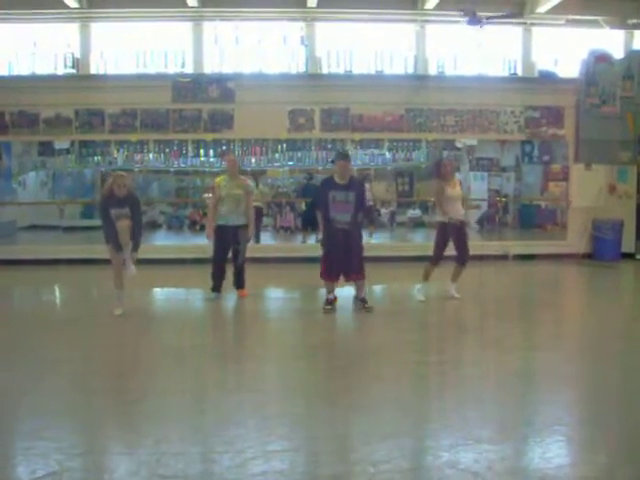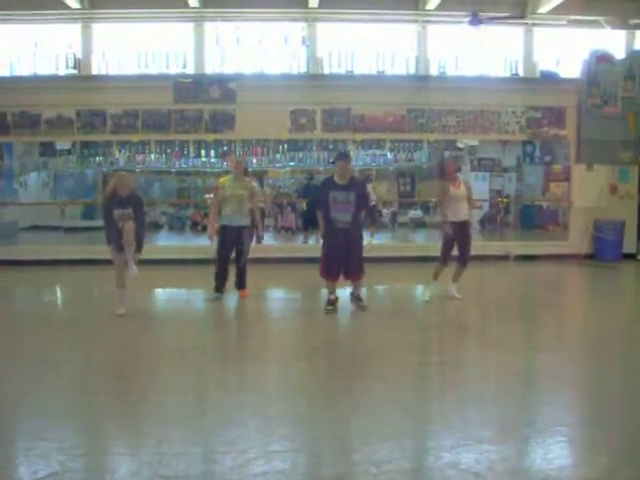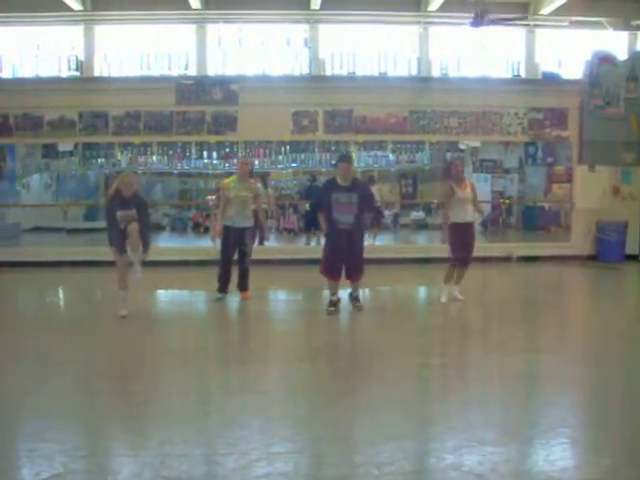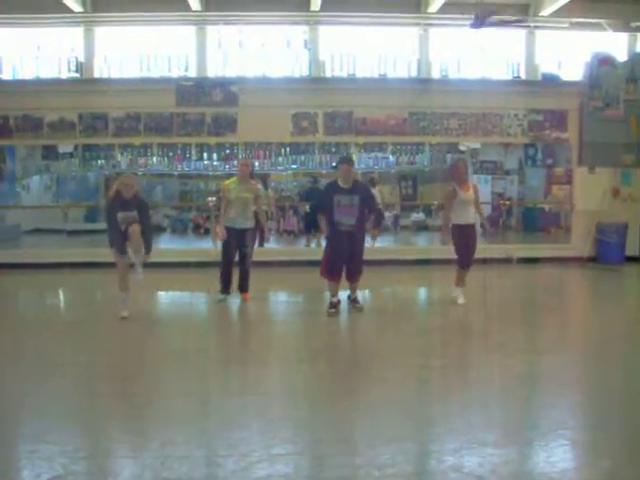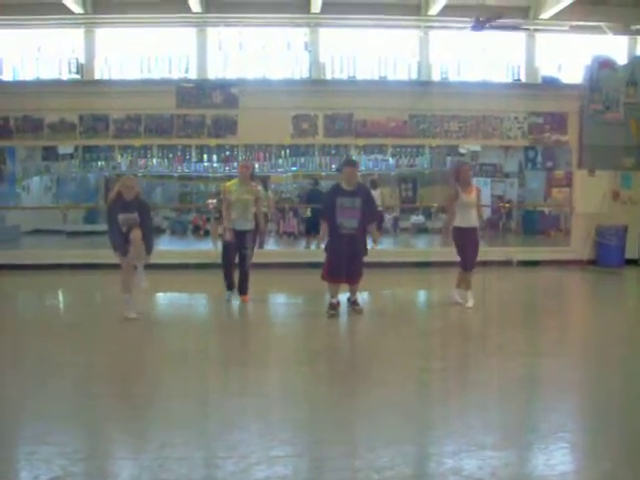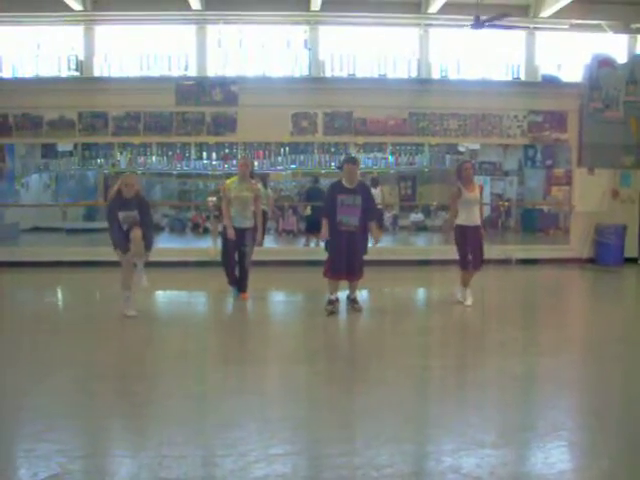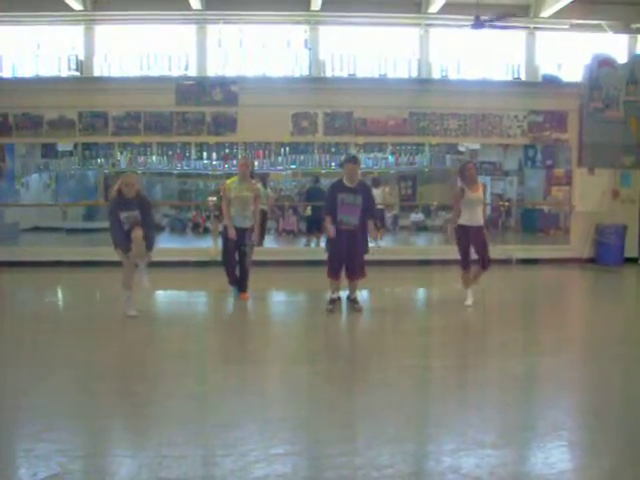
dt=0.1s
person 1, frame 1
left shoulder: (357, 185)
right shoulder: (325, 184)
left elbow: (362, 208)
right elbow: (319, 208)
left wrist: (357, 223)
right wrist: (322, 228)
left hip: (352, 232)
right hip: (332, 232)
left knee: (356, 265)
right knee: (329, 266)
left ankle: (361, 297)
right ankle: (330, 297)
person 1, frame 2
left shoulder: (358, 185)
right shoulder: (326, 184)
left elbow: (364, 206)
right elbow: (319, 207)
left wrist: (358, 220)
right wrist: (322, 225)
left hip: (353, 232)
right hip: (332, 232)
left knee: (355, 265)
right knee: (330, 265)
left ankle: (357, 294)
right ankle: (332, 297)
person 1, frame 3
left shoulder: (361, 186)
right shoulder: (328, 186)
left elbow: (370, 207)
right elbow: (321, 209)
left wrist: (361, 222)
right wrist: (324, 226)
left hip: (355, 232)
right hip: (334, 232)
left knee: (356, 265)
right knee: (332, 265)
left ankle: (354, 295)
right ankle: (334, 298)
person 1, frame 4
left shoulder: (362, 188)
right shoulder: (330, 188)
left elbow: (372, 208)
right elbow: (322, 210)
left wrist: (364, 223)
right wrist: (324, 226)
left hip: (356, 235)
right hip: (336, 234)
left knee: (355, 268)
right knee: (332, 267)
left ankle: (353, 297)
right ankle: (334, 300)
person 1, frame 5
left shoulder: (364, 191)
right shoulder: (333, 191)
left elbow: (372, 214)
right elbow: (325, 214)
left wrist: (373, 231)
right wrist: (324, 231)
left hip: (357, 238)
right hip: (337, 237)
left knee: (355, 270)
right knee: (334, 269)
left ankle: (353, 299)
right ankle: (333, 302)
person 1, frame 6
left shoulder: (364, 189)
right shoulder: (334, 188)
left elbow: (371, 213)
right elbow: (326, 211)
left wrist: (374, 230)
right wrist: (324, 227)
left hip: (357, 235)
right hip: (337, 234)
left knee: (355, 267)
right knee: (334, 266)
left ankle: (352, 297)
right ankle: (332, 298)
person 1, frame 7
left shoulder: (365, 189)
right shoulder: (335, 187)
left elbow: (370, 212)
right elbow: (328, 210)
left wrist: (370, 228)
right wrist: (329, 225)
left hip: (357, 234)
right hip: (338, 233)
left knee: (356, 266)
right knee: (334, 265)
left ankle: (352, 297)
right ankle: (334, 297)
person 2, frame 1
left shoulder: (458, 182)
right shoulder: (440, 186)
left elbow: (462, 203)
right elbow: (441, 208)
left wrist: (466, 211)
right wrist: (452, 218)
left hip: (459, 224)
right hip: (445, 224)
left knee: (463, 258)
right knee: (436, 258)
left ankle: (452, 287)
right ankle: (422, 287)
person 2, frame 2
left shoulder: (464, 183)
right shoulder: (444, 186)
left elbow: (470, 202)
right elbow: (442, 208)
left wrist: (476, 206)
right wrist: (446, 225)
left hip: (464, 223)
right hip: (451, 224)
left knee: (464, 259)
right knee: (444, 258)
left ankle: (453, 287)
right ankle: (430, 287)
person 2, frame 3
left shoulder: (470, 185)
right shoulder: (451, 187)
left elbow: (475, 204)
right elbow: (445, 209)
left wrist: (482, 212)
right wrist: (445, 230)
left hip: (469, 224)
right hip: (455, 225)
left knee: (465, 260)
right knee: (456, 259)
left ankle: (455, 289)
right ankle: (445, 289)
person 2, frame 4
left shoulder: (474, 187)
right shoulder: (453, 189)
left elbow: (477, 206)
right elbow: (447, 211)
left wrist: (485, 222)
right wrist: (445, 232)
left hip: (471, 226)
right hip: (458, 226)
left knee: (467, 261)
right knee: (463, 260)
left ankle: (457, 290)
right ankle: (460, 293)
person 2, frame 5
left shoulder: (477, 190)
right shoulder: (456, 191)
left elbow: (478, 210)
right elbow: (450, 213)
left wrist: (481, 227)
right wrist: (447, 232)
left hip: (473, 229)
right hip: (459, 229)
left knee: (470, 264)
right knee: (466, 263)
left ankle: (457, 292)
right ankle: (468, 296)
person 2, frame 6
left shoulder: (479, 188)
right shoulder: (459, 189)
left elbow: (480, 208)
right elbow: (453, 210)
left wrist: (481, 227)
left hip: (475, 228)
right hip: (461, 227)
left knee: (478, 262)
right knee: (464, 262)
left ankle: (460, 288)
right ankle: (467, 294)
person 2, frame 7
left shoulder: (482, 188)
right shoulder: (462, 190)
left elbow: (483, 208)
right elbow: (456, 210)
left wrist: (484, 227)
right wrist: (453, 228)
left hip: (478, 228)
right hip: (464, 227)
left knee: (486, 261)
right knee: (465, 261)
left ankle: (470, 284)
right ankle: (468, 294)
person 3, frame 1
left shoulder: (133, 199)
right shoulder: (106, 200)
left elbow: (137, 223)
right elbow: (107, 225)
left wrist: (135, 249)
right wrist: (118, 249)
left hip: (128, 231)
right hip: (113, 235)
left knee: (123, 225)
right knee: (117, 267)
left ankle: (128, 261)
right ankle: (119, 303)
person 3, frame 2
left shoulder: (136, 199)
right shoulder: (109, 200)
left elbow: (140, 223)
right elbow: (109, 226)
left wrist: (139, 248)
right wrist: (119, 249)
left hip: (130, 232)
right hip: (114, 234)
left knee: (129, 226)
right knee: (119, 267)
left ankle: (131, 262)
right ankle: (121, 303)
person 3, frame 3
left shoulder: (140, 201)
right shoulder: (112, 201)
left elbow: (145, 224)
right elbow: (112, 227)
left wrist: (145, 248)
right wrist: (121, 250)
left hip: (134, 234)
right hip: (117, 235)
left knee: (133, 228)
right knee: (121, 268)
left ankle: (136, 264)
right ankle: (124, 304)
person 3, frame 4
left shoulder: (140, 202)
right shoulder: (112, 202)
left elbow: (147, 225)
right elbow: (112, 228)
left wrist: (148, 249)
right wrist: (121, 251)
left hip: (134, 230)
right hip: (118, 237)
left knee: (135, 230)
right knee: (121, 269)
left ankle: (138, 267)
right ankle: (124, 305)
person 3, frame 5
left shoulder: (142, 204)
right shoulder: (113, 204)
left elbow: (148, 227)
right elbow: (113, 229)
left wrist: (148, 251)
right wrist: (123, 252)
left hip: (135, 233)
right hip: (120, 238)
left knee: (136, 236)
right knee: (127, 269)
left ankle: (141, 271)
right ankle: (129, 306)
person 3, frame 6
left shoulder: (141, 201)
right shoulder: (114, 202)
left elbow: (148, 224)
right elbow: (113, 227)
left wrist: (148, 248)
right wrist: (124, 250)
left hip: (135, 230)
right hip: (120, 236)
left knee: (136, 235)
right knee: (127, 266)
left ankle: (141, 270)
right ankle: (127, 304)
person 3, frame 7
left shoulder: (143, 201)
right shoulder: (115, 202)
left elbow: (149, 223)
right elbow: (115, 227)
left wrist: (149, 248)
right wrist: (126, 249)
left hip: (136, 230)
right hip: (121, 236)
left knee: (137, 236)
right knee: (128, 266)
left ankle: (143, 270)
right ankle: (129, 303)
person 4, frame 1
left shoulder: (246, 183)
right shoulder: (219, 182)
left elbow: (249, 206)
right elbow: (212, 205)
left wrist: (251, 227)
right wrist: (209, 226)
left hip: (240, 225)
right hip: (222, 225)
left knee: (239, 259)
right knee: (218, 258)
left ankle: (240, 286)
right ankle: (216, 289)
person 4, frame 2
left shoulder: (250, 184)
right shoulder: (223, 183)
left elbow: (254, 207)
right elbow: (215, 205)
left wrist: (259, 227)
right wrist: (211, 225)
left hip: (244, 225)
right hip: (226, 225)
left knee: (242, 258)
right knee: (222, 258)
left ankle: (242, 286)
right ankle: (218, 289)
person 4, frame 3
left shoulder: (255, 186)
right shoulder: (227, 183)
left elbow: (259, 208)
right elbow: (222, 206)
left wrist: (264, 227)
right wrist: (217, 226)
left hip: (247, 227)
right hip: (229, 226)
left knee: (244, 260)
right knee: (226, 259)
left ankle: (244, 288)
right ankle: (222, 290)
person 4, frame 4
left shoulder: (255, 187)
right shoulder: (228, 185)
left elbow: (260, 210)
right elbow: (223, 207)
left wrist: (265, 229)
right wrist: (221, 227)
left hip: (248, 228)
right hip: (230, 227)
left knee: (245, 261)
right knee: (227, 260)
left ankle: (244, 290)
right ankle: (224, 291)
person 4, frame 5
left shoulder: (256, 189)
right shoulder: (229, 187)
left elbow: (259, 212)
right elbow: (225, 209)
left wrist: (263, 232)
right wrist: (227, 229)
left hip: (248, 230)
right hip: (231, 229)
left knee: (245, 263)
right knee: (227, 261)
left ankle: (243, 291)
right ankle: (230, 288)
person 4, frame 6
left shoulder: (255, 187)
right shoulder: (228, 184)
left elbow: (258, 211)
right elbow: (224, 207)
left wrist: (259, 231)
right wrist: (229, 227)
left hip: (248, 228)
right hip: (230, 227)
left knee: (245, 261)
right knee: (227, 258)
left ankle: (243, 289)
right ankle: (234, 283)
person 4, frame 7
left shoulder: (255, 187)
right shoulder: (229, 184)
left elbow: (257, 210)
right elbow: (225, 207)
left wrist: (256, 231)
right wrist: (230, 227)
left hip: (247, 228)
right hip: (231, 226)
left knee: (245, 261)
right knee: (228, 258)
left ankle: (243, 289)
right ankle: (234, 282)
